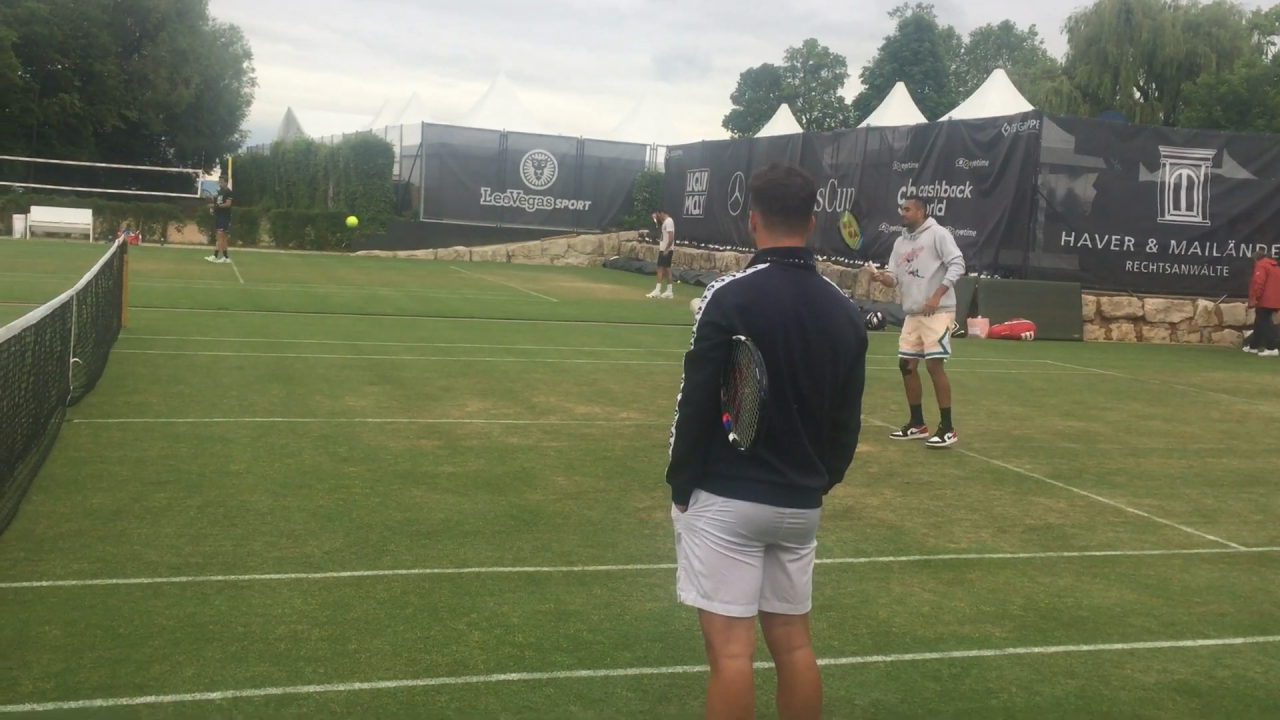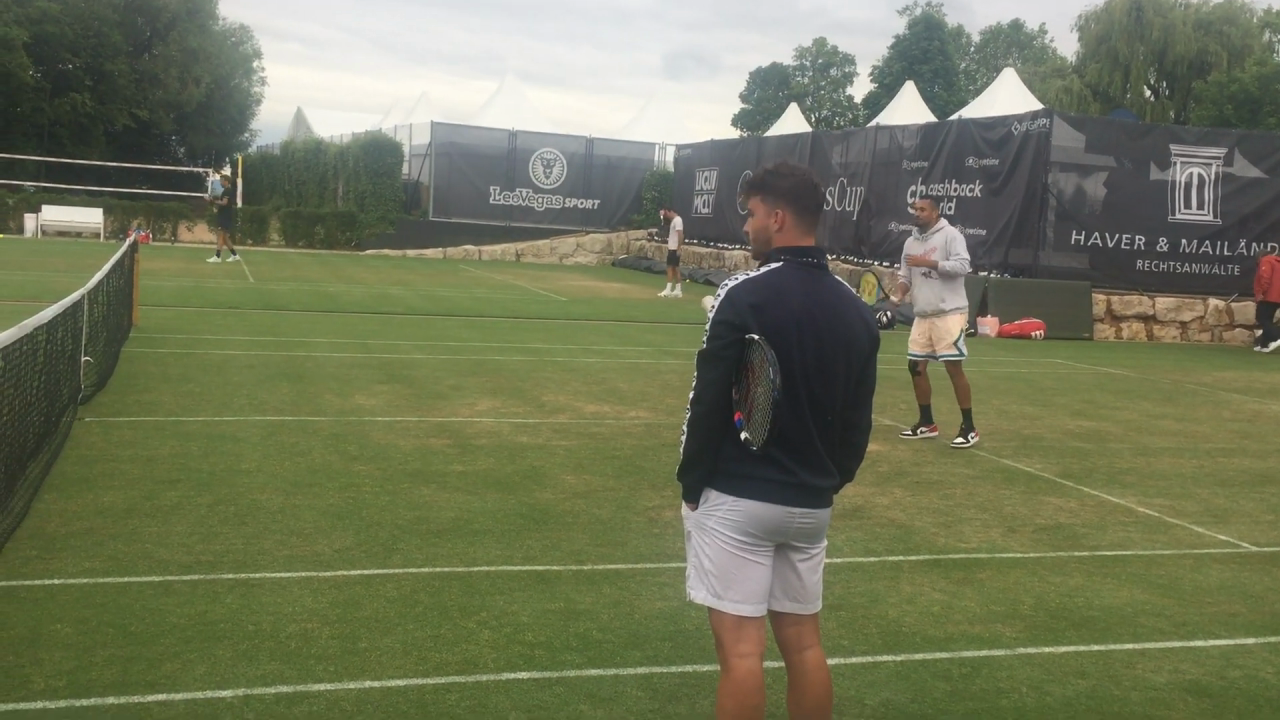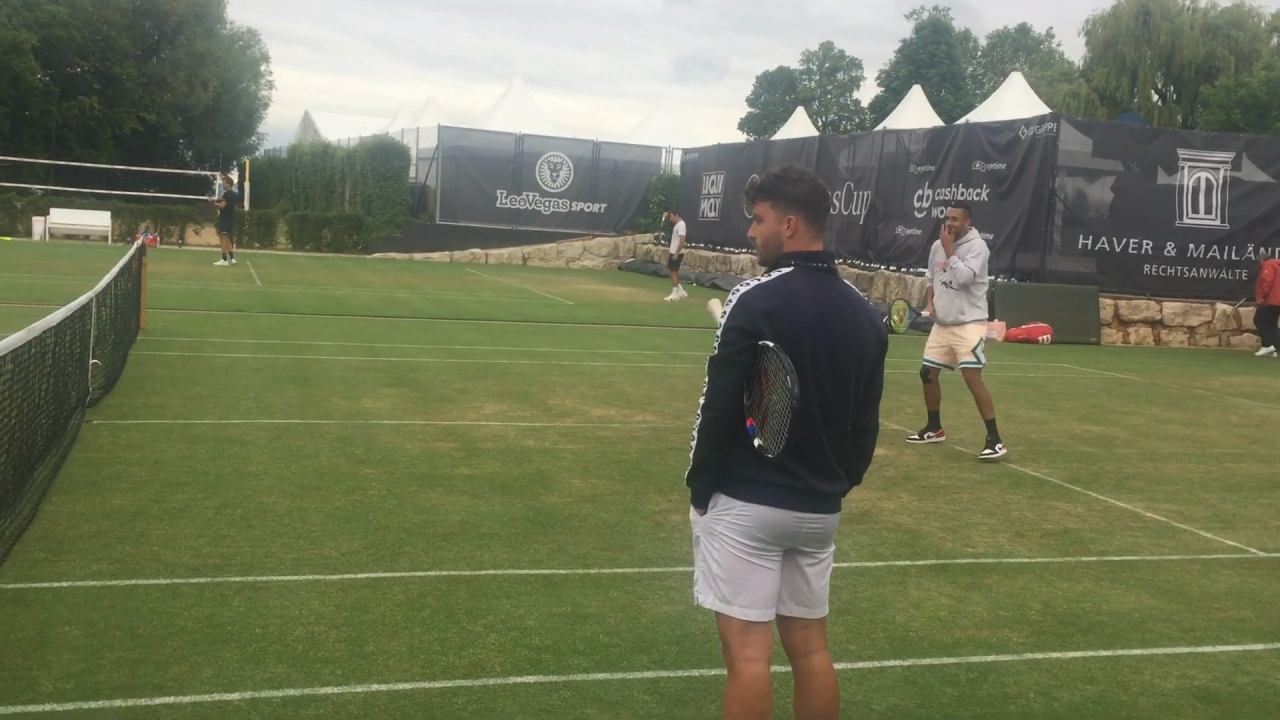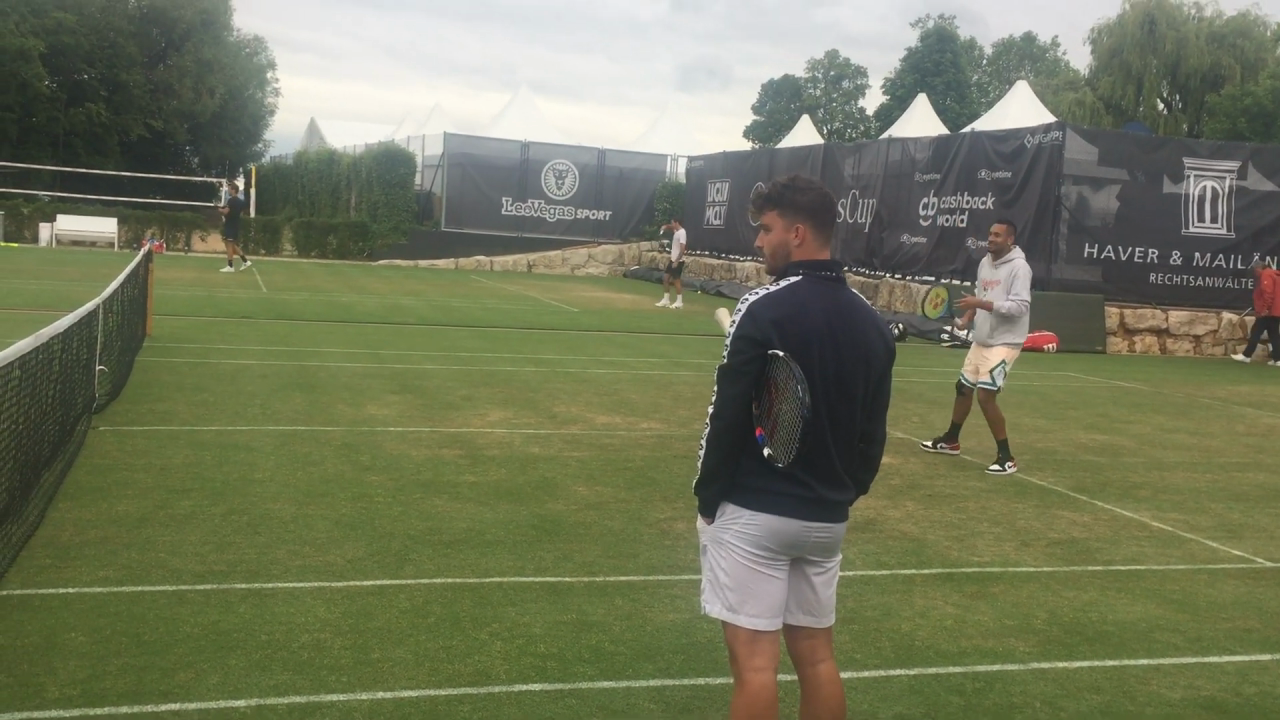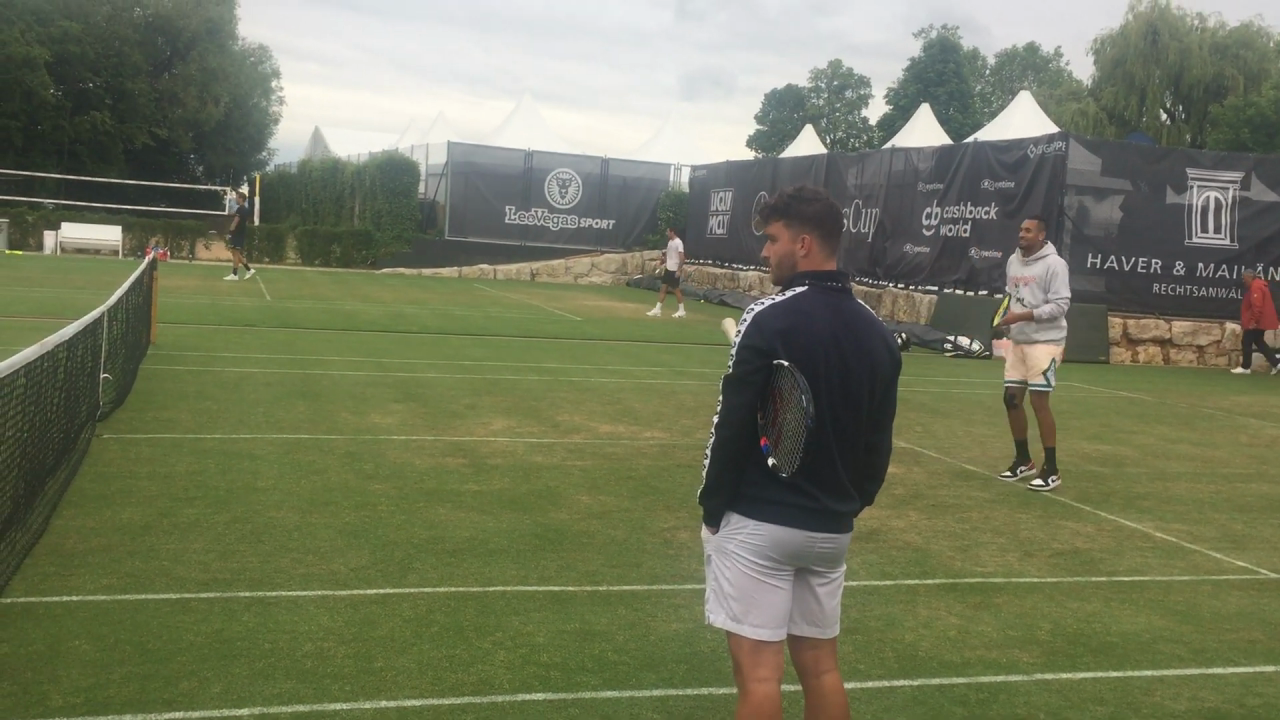
dt=0.3s
person 1, frame 1
left shoulder: (731, 296)
right shoulder: (844, 310)
left elbow: (696, 403)
right elbow: (847, 420)
left wrist: (681, 486)
left hip: (726, 499)
right hip: (800, 504)
left knee: (730, 648)
right knee: (794, 642)
person 1, frame 2
left shoulder: (745, 295)
right shoulder: (855, 309)
left elbow: (708, 402)
right elbow: (858, 420)
left wrist: (691, 483)
left hip: (736, 499)
right hip: (810, 504)
left knee: (740, 648)
right knee: (803, 642)
person 1, frame 3
left shoulder: (756, 300)
right shoulder: (864, 313)
left elbow: (719, 407)
right elbow: (866, 423)
left wrist: (700, 488)
left hip: (746, 504)
right hip: (819, 509)
left knee: (747, 651)
right knee: (810, 645)
person 1, frame 4
left shoulder: (764, 310)
right shoulder: (872, 322)
left elbow: (728, 417)
right elbow: (873, 432)
left wrist: (707, 497)
left hip: (753, 513)
right hip: (826, 518)
left knee: (754, 661)
right knee: (817, 656)
person 1, frame 5
left shoulder: (770, 319)
right shoulder: (877, 333)
left elbow: (732, 426)
right elbow: (878, 443)
left wrist: (712, 506)
left hip: (758, 522)
right hip: (831, 528)
left knee: (758, 671)
right knee: (820, 664)
person 2, frame 1
left shoulder: (938, 234)
right shoulder: (900, 242)
left elbow: (957, 264)
right elbow: (893, 277)
left wrist: (938, 295)
right wrist: (881, 277)
left hip: (938, 312)
right hip: (913, 313)
left knee: (935, 366)
right knee: (907, 365)
left ankle: (947, 428)
right ankle: (917, 424)
person 2, frame 2
left shoulder: (950, 235)
right shoulder: (911, 242)
left elbow: (962, 265)
right elbow: (905, 276)
left wrist: (928, 263)
right wrist: (900, 292)
left hip: (950, 312)
right hip: (923, 315)
left knee: (954, 368)
right knee: (916, 366)
left ankle: (969, 428)
right ankle: (927, 423)
person 2, frame 3
left shoulder: (978, 247)
right shoulder: (937, 246)
left elbow: (966, 277)
left wrist: (949, 251)
right wrist: (930, 303)
left hip: (970, 322)
right hip: (942, 324)
left knee: (972, 377)
right knee: (928, 373)
left ankle: (995, 439)
right ankle: (934, 428)
person 2, frame 4
left shoulder: (1019, 267)
right shoulder: (985, 262)
left elbow: (1019, 307)
left wrist: (982, 303)
right wrist: (967, 316)
left hip: (1004, 343)
right hip: (981, 342)
left knee: (985, 397)
right knee: (963, 389)
left ankle: (1006, 457)
right ankle: (951, 440)
person 2, frame 5
left shoulder: (1054, 264)
right shoulder: (1013, 261)
left elbow: (1060, 305)
left wrist: (1023, 315)
right wrist: (1007, 318)
left hip: (1046, 341)
right hip: (1018, 342)
left knee: (1039, 401)
right knee: (1011, 399)
left ankle: (1051, 468)
right ankle: (1024, 460)
